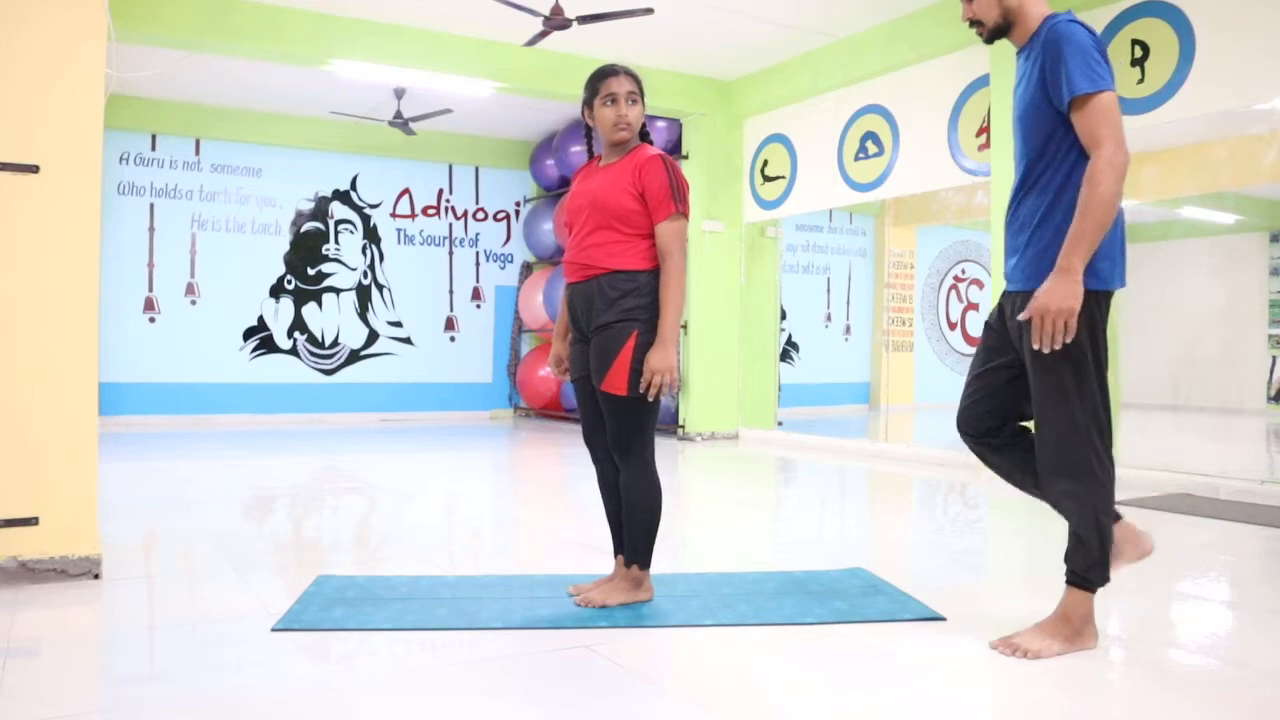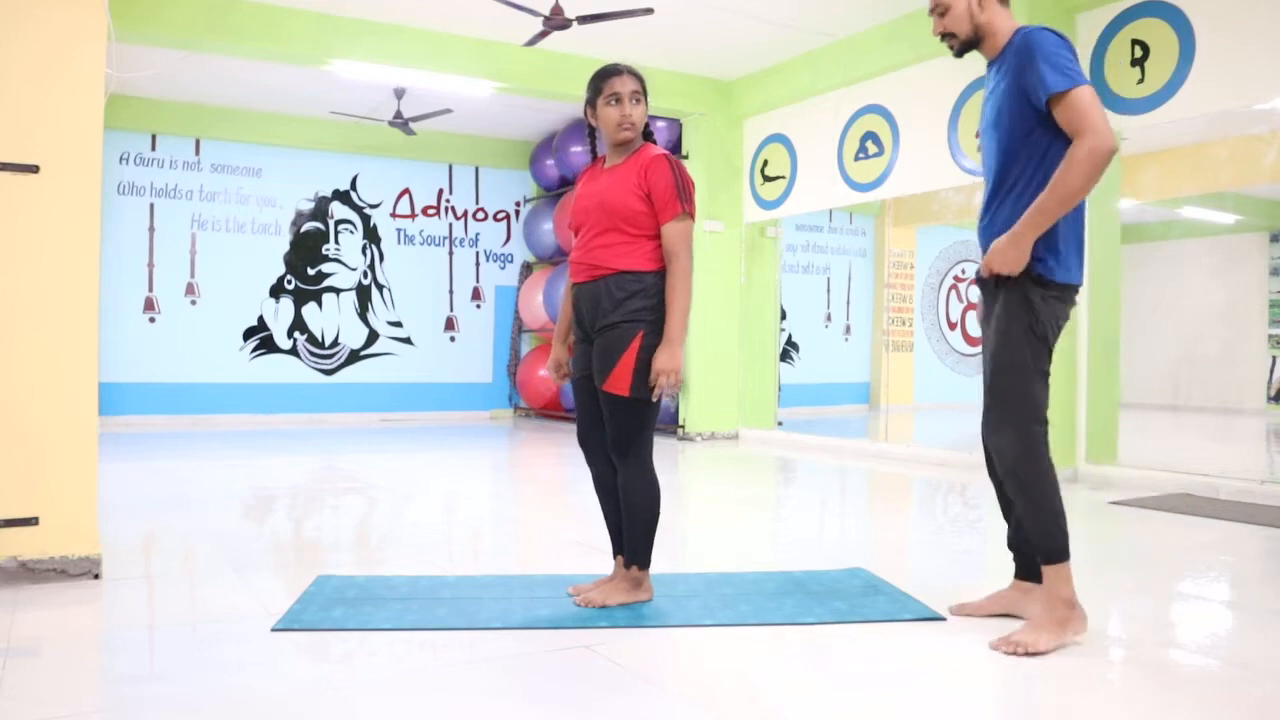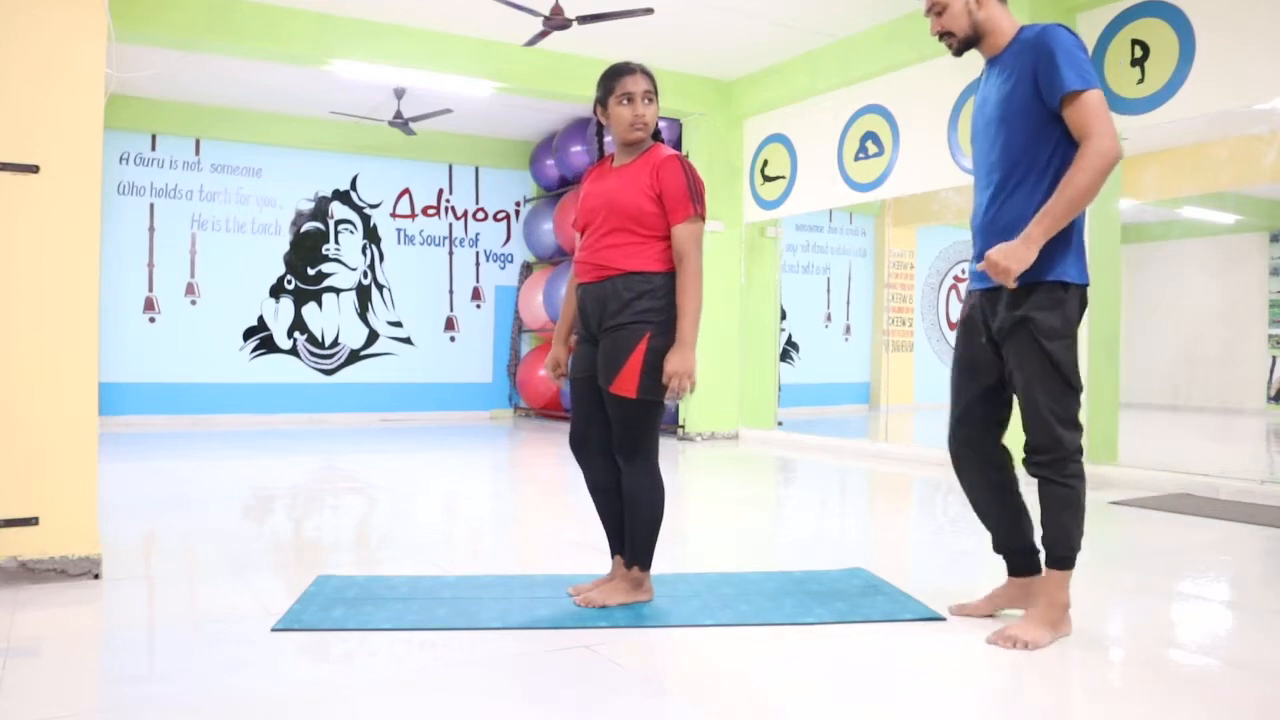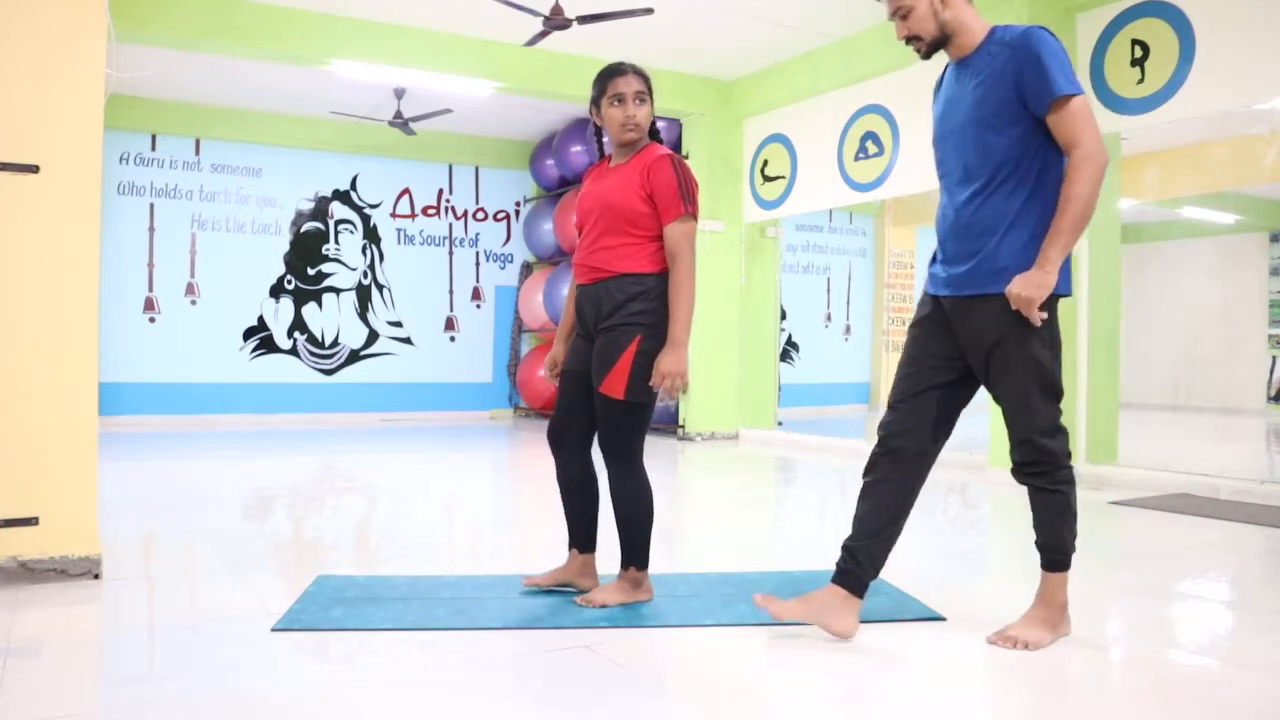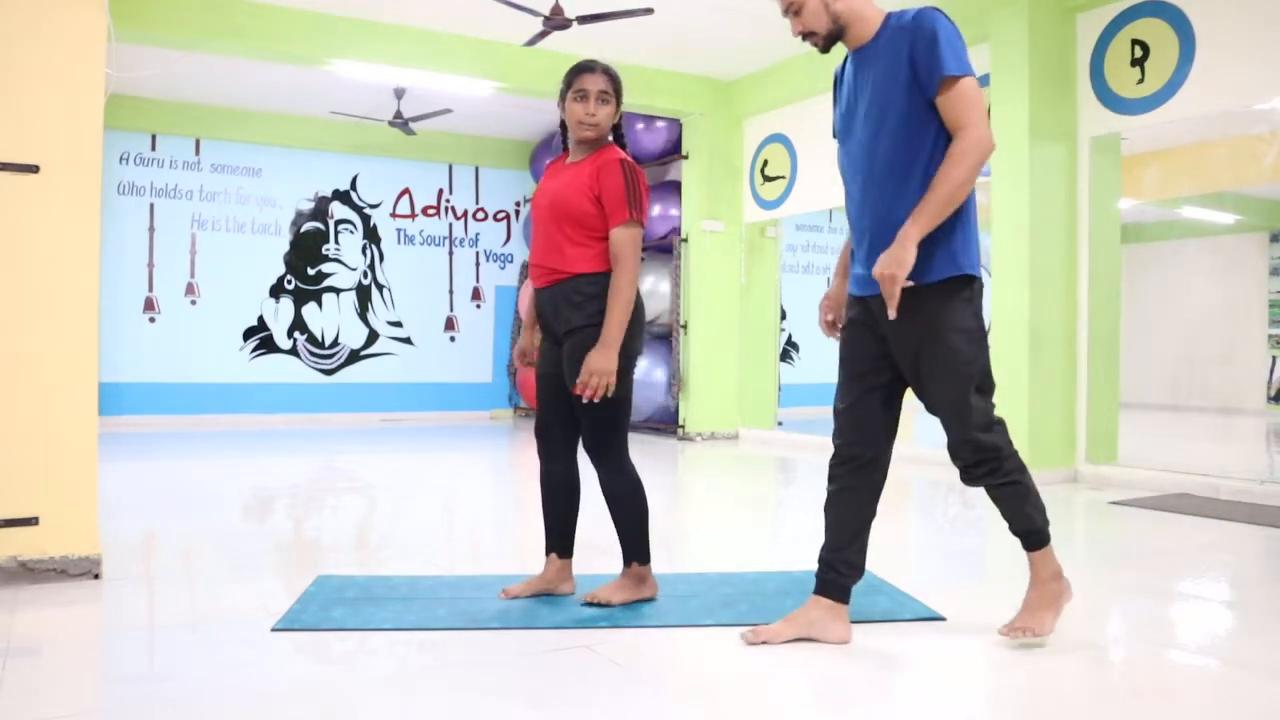
dt=0.5s
person 1, frame 1
right shoulder: (1031, 56)
left elbow: (1110, 155)
left wrist: (1067, 273)
left hip: (1065, 286)
right hip: (1026, 285)
left knee: (1069, 442)
right knee: (981, 421)
left ankle: (1078, 614)
right ankle: (1108, 530)
person 1, frame 2
right shoulder: (998, 72)
left elbow: (1097, 141)
left wrist: (1022, 236)
left hip: (1035, 273)
right hip: (1007, 275)
left knee: (1014, 428)
right knee: (1001, 436)
left ankle: (1062, 600)
right ankle: (1029, 583)
person 1, frame 3
right shoulder: (988, 80)
left elbow: (1102, 145)
left wrist: (1029, 242)
left hip: (1043, 286)
right hip: (987, 287)
left knee: (1050, 440)
right knee: (969, 437)
left ankle: (1054, 601)
right ankle: (1022, 575)
person 1, frame 4
right shoulder: (947, 82)
left elbow: (1088, 154)
left wrist: (1046, 267)
left hip: (1012, 296)
right hip: (944, 293)
left knee: (1038, 448)
right knee: (900, 443)
left ankle: (1053, 602)
right ankle: (844, 594)
person 1, frame 5
right shoulder: (846, 74)
left elbow: (976, 138)
left wrist: (907, 241)
right wrist: (842, 279)
left hip: (937, 282)
right hip: (872, 291)
left knee: (973, 435)
right knee: (855, 448)
left ankle: (1046, 574)
right ankle: (829, 604)
person 2, frame 1
left shoulder: (654, 166)
right shoulder: (583, 177)
left elbow: (672, 260)
left wrist: (666, 342)
right wrist: (561, 335)
left hip: (630, 312)
right hip: (588, 318)
left knee: (631, 450)
right knee: (601, 448)
left ankle: (637, 578)
right ankle: (621, 567)
person 2, frame 2
left shoulder: (660, 166)
right shoulder: (588, 179)
left elbow: (679, 261)
left wrist: (673, 343)
right wrist: (562, 337)
left hip: (635, 313)
right hip: (590, 318)
left knee: (629, 449)
right knee: (595, 447)
left ankle: (636, 578)
right ankle: (621, 567)
person 2, frame 3
left shoulder: (670, 168)
right shoulder: (593, 178)
left elbow: (689, 262)
left wrist: (684, 345)
right wrist: (561, 337)
left hip: (642, 312)
right hip: (595, 317)
left knee: (634, 450)
right knee: (587, 445)
left ankle: (637, 579)
right ankle: (621, 564)
person 2, frame 4
left shoulder: (664, 166)
right shoulder: (594, 177)
left elbow: (682, 261)
left wrist: (676, 345)
right wrist: (563, 336)
left hip: (637, 314)
right hip: (593, 317)
left knee: (620, 449)
right knee: (566, 437)
left ankle: (635, 578)
right ankle: (581, 562)
person 2, frame 5
left shoulder: (618, 169)
right shoulder: (556, 170)
left elbow: (626, 265)
left wrist: (610, 348)
right wrist: (531, 329)
left hip: (598, 315)
right hip: (558, 318)
left knee: (606, 447)
right knee: (552, 445)
left ankle: (638, 574)
right ankle: (557, 569)
